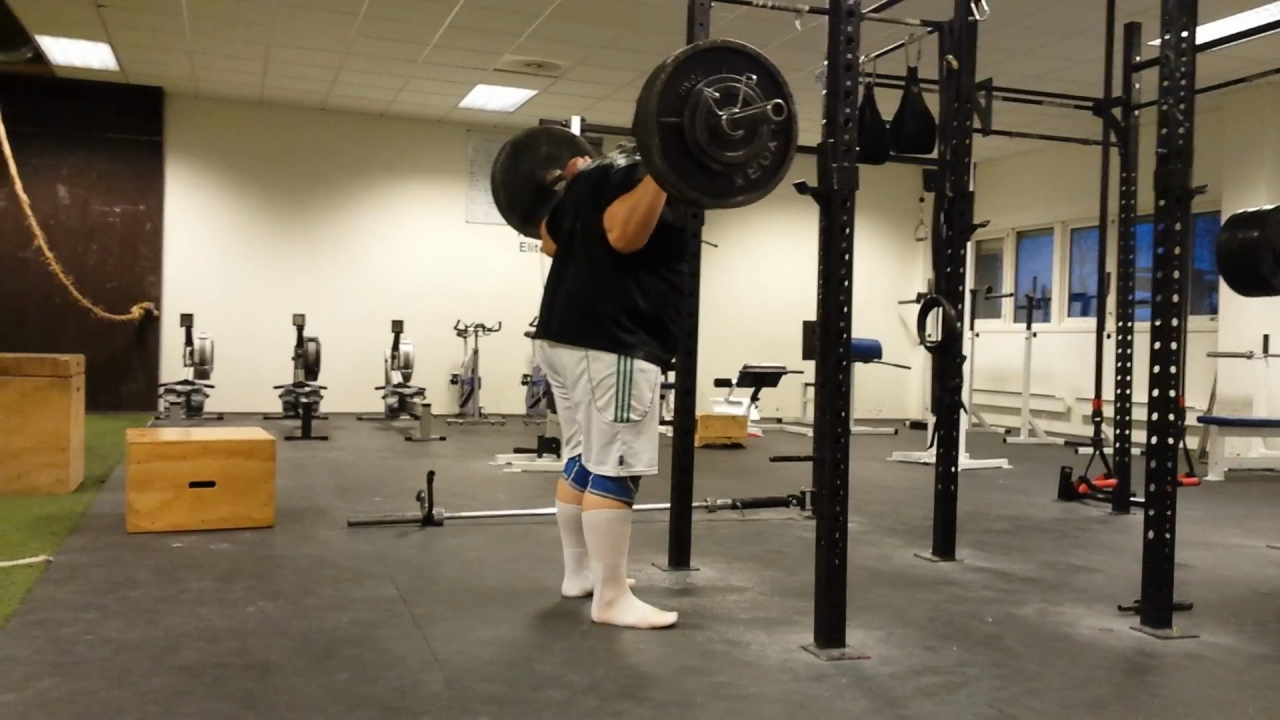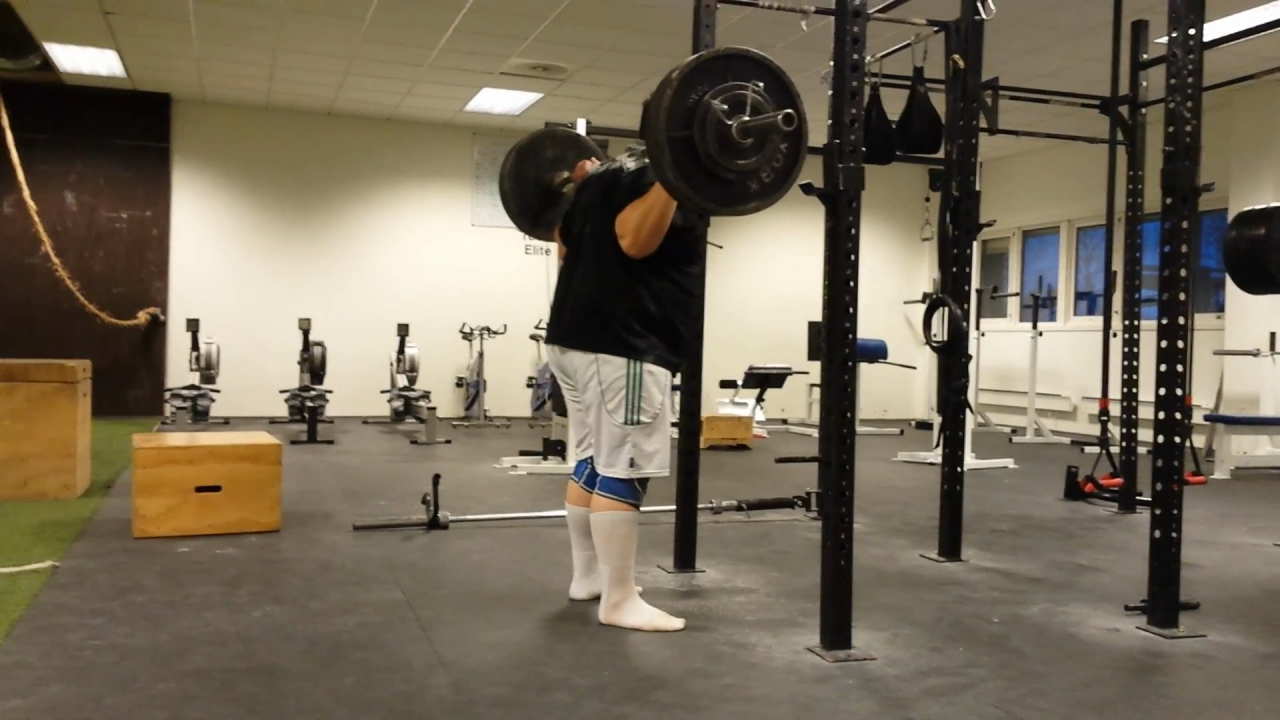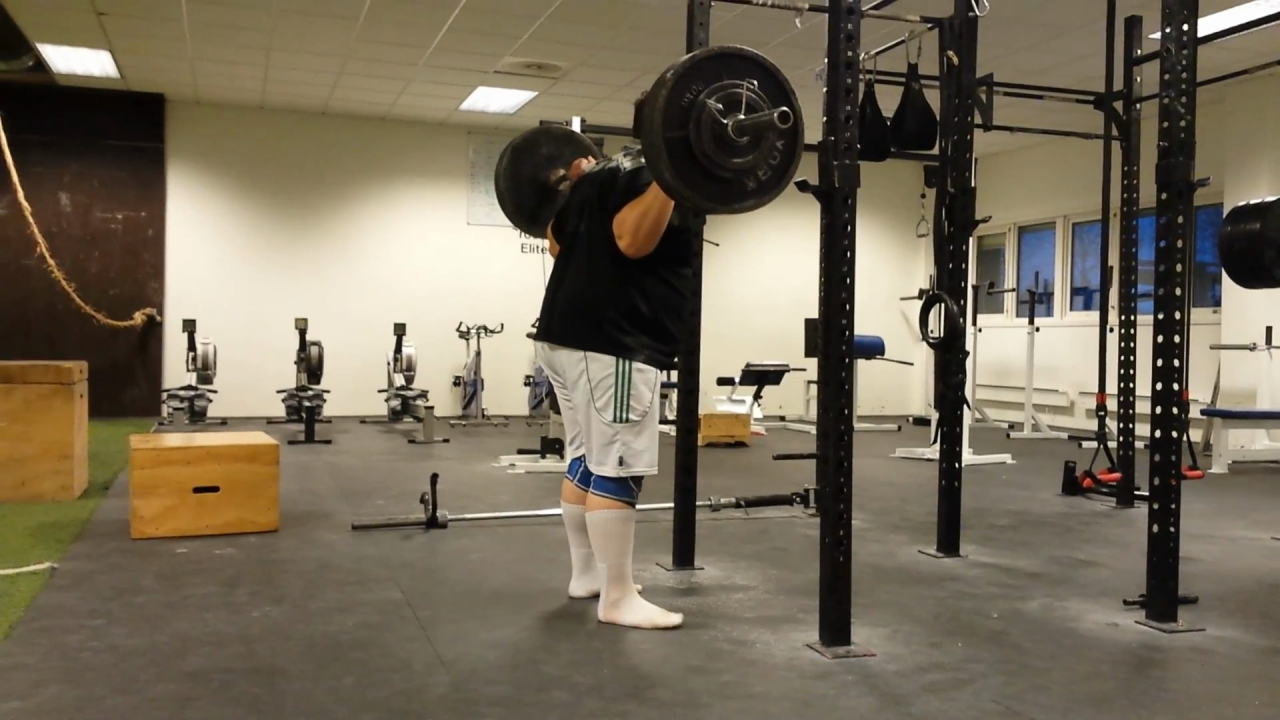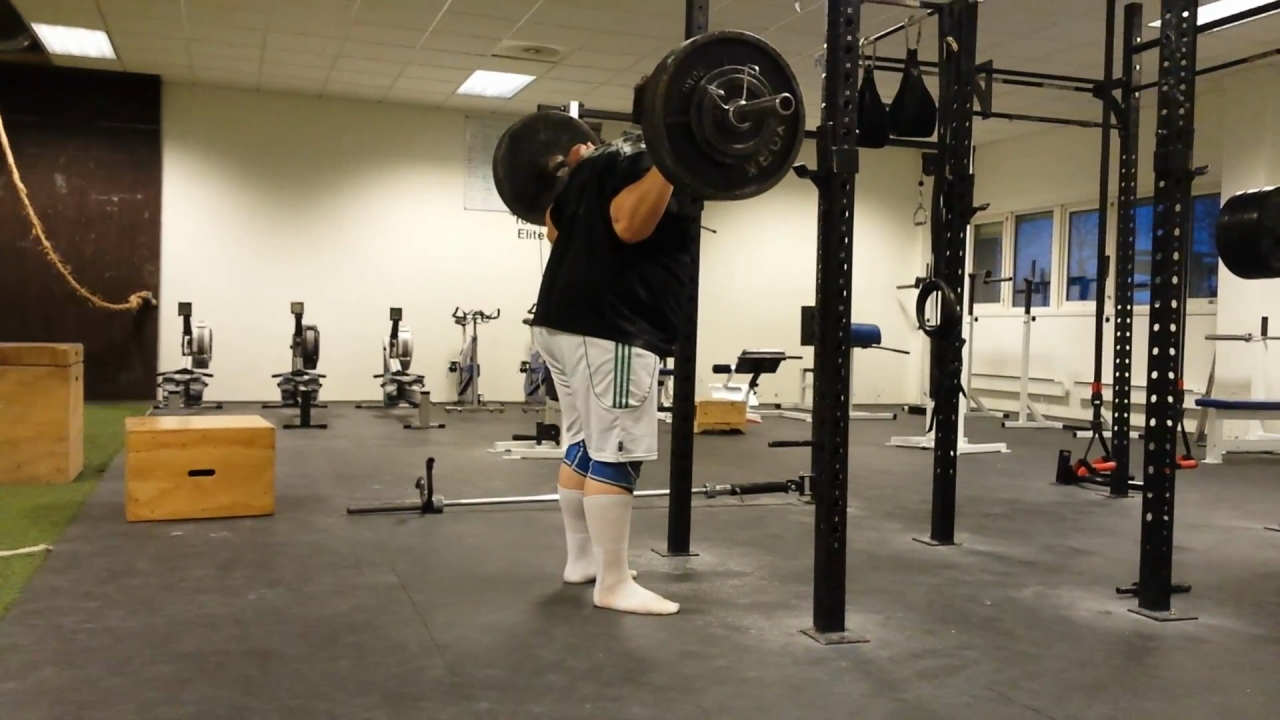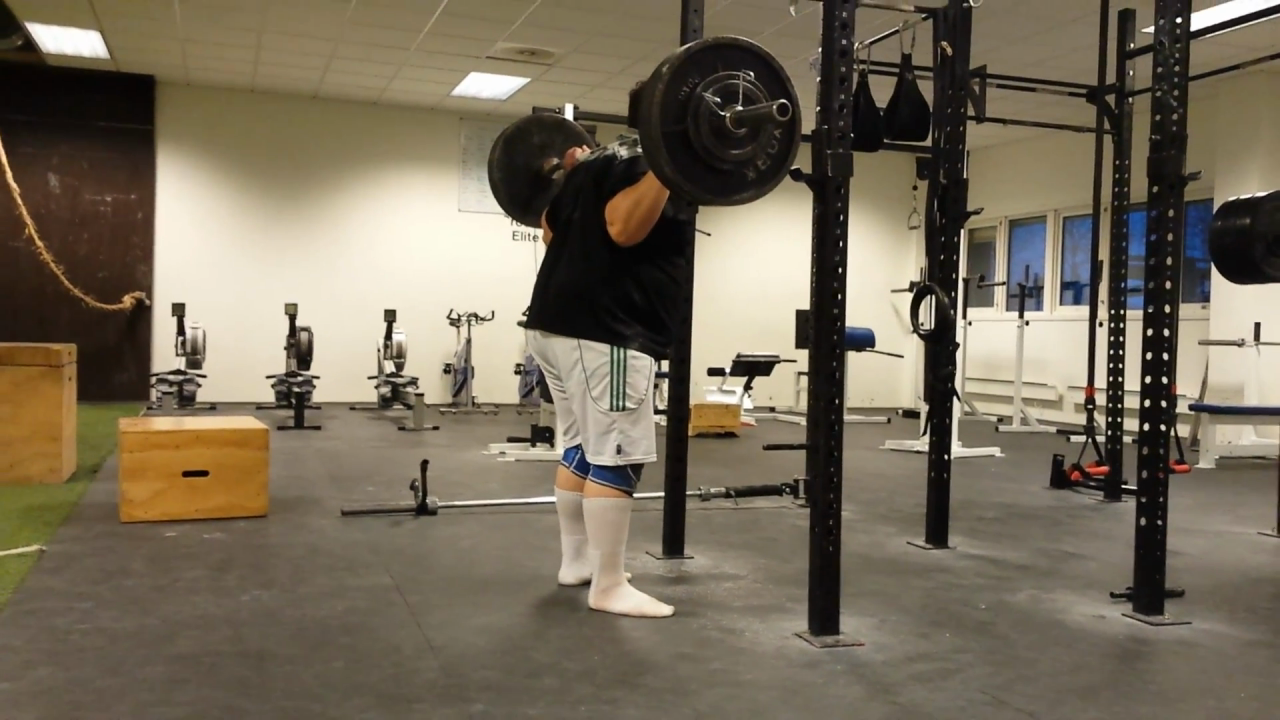
dt=0.5s
person 1, frame 1
left shoulder: (595, 175)
right shoulder: (639, 173)
left elbow: (551, 241)
right elbow: (623, 234)
left wrist: (571, 186)
left hip: (565, 335)
right hip: (610, 344)
left knee: (584, 461)
right knee: (613, 469)
left ankle: (580, 573)
right ankle: (611, 598)
person 1, frame 2
left shoulder: (603, 178)
right shoulder: (650, 178)
left elbow: (566, 246)
right elbow: (635, 239)
left wrist: (579, 190)
left hip: (578, 339)
right hip: (620, 346)
left knee: (593, 463)
right knee: (622, 470)
left ankle: (588, 575)
right ankle: (619, 600)
person 1, frame 3
left shoulder: (599, 179)
right shoulder: (644, 179)
left elbow: (557, 243)
right elbow: (632, 240)
left wrist: (574, 188)
left hip: (567, 336)
right hip: (610, 345)
left knee: (587, 462)
right knee: (616, 469)
left ankle: (586, 574)
right ankle: (617, 598)
person 1, frame 4
left shoulder: (598, 164)
right shoulder: (645, 165)
left elbow: (556, 231)
right elbow: (629, 224)
left wrist: (573, 173)
left hip: (563, 322)
right hip: (608, 330)
left knee: (583, 447)
right knee: (615, 454)
left ankle: (582, 559)
right ankle: (613, 583)
person 1, frame 5
left shoulder: (597, 165)
right shoulder: (642, 167)
left elbow: (550, 233)
right elbow: (624, 228)
left wrist: (569, 177)
left hip: (557, 326)
right hip: (602, 334)
left knee: (581, 450)
right knee: (615, 457)
left ankle: (577, 562)
right ankle: (610, 587)
